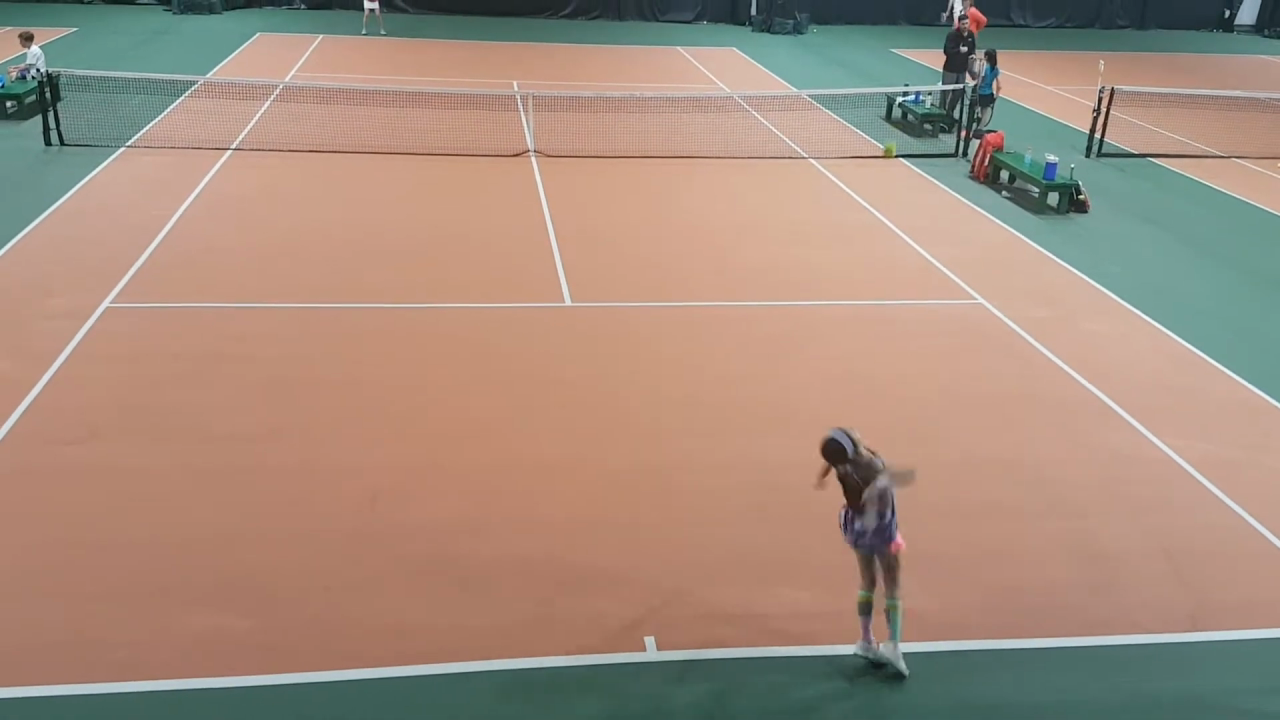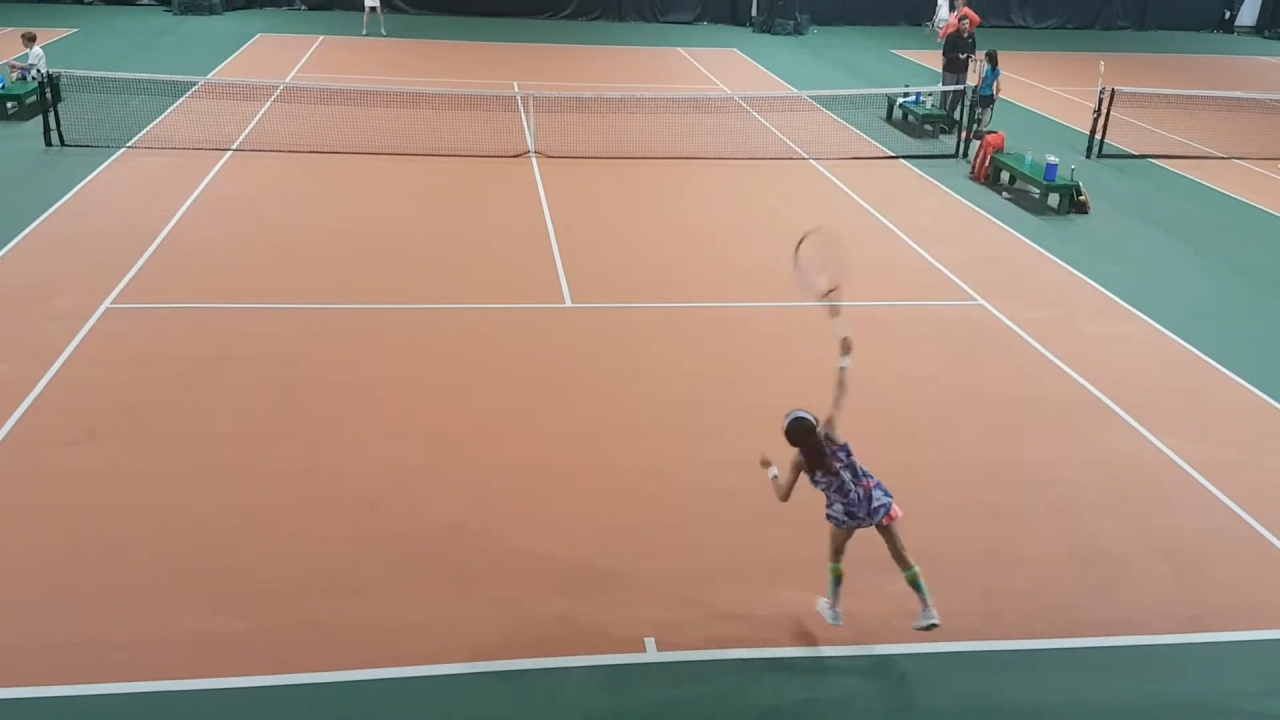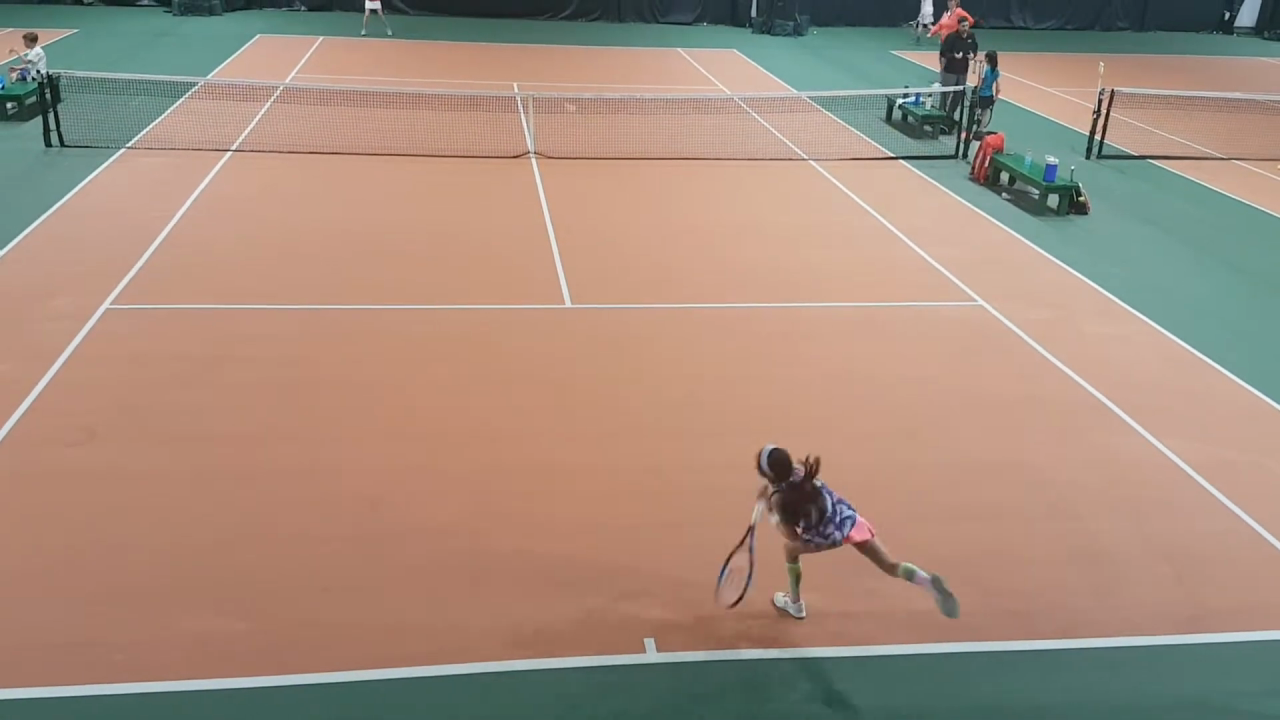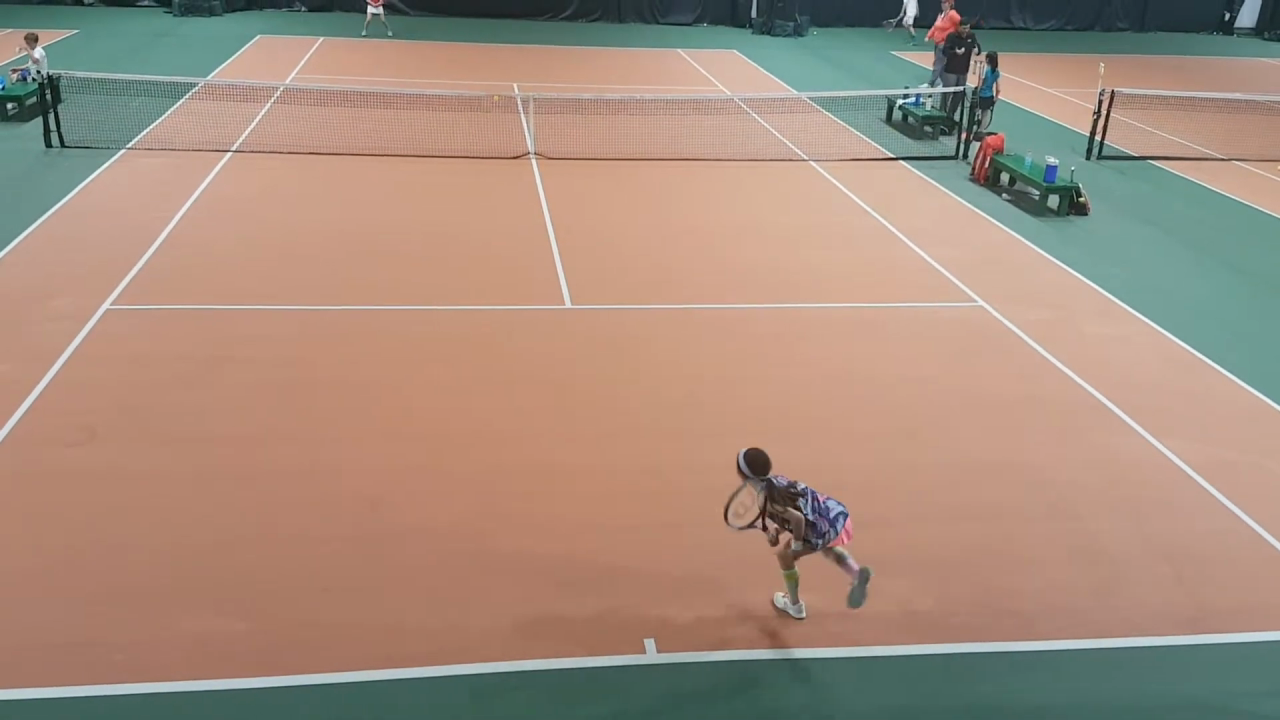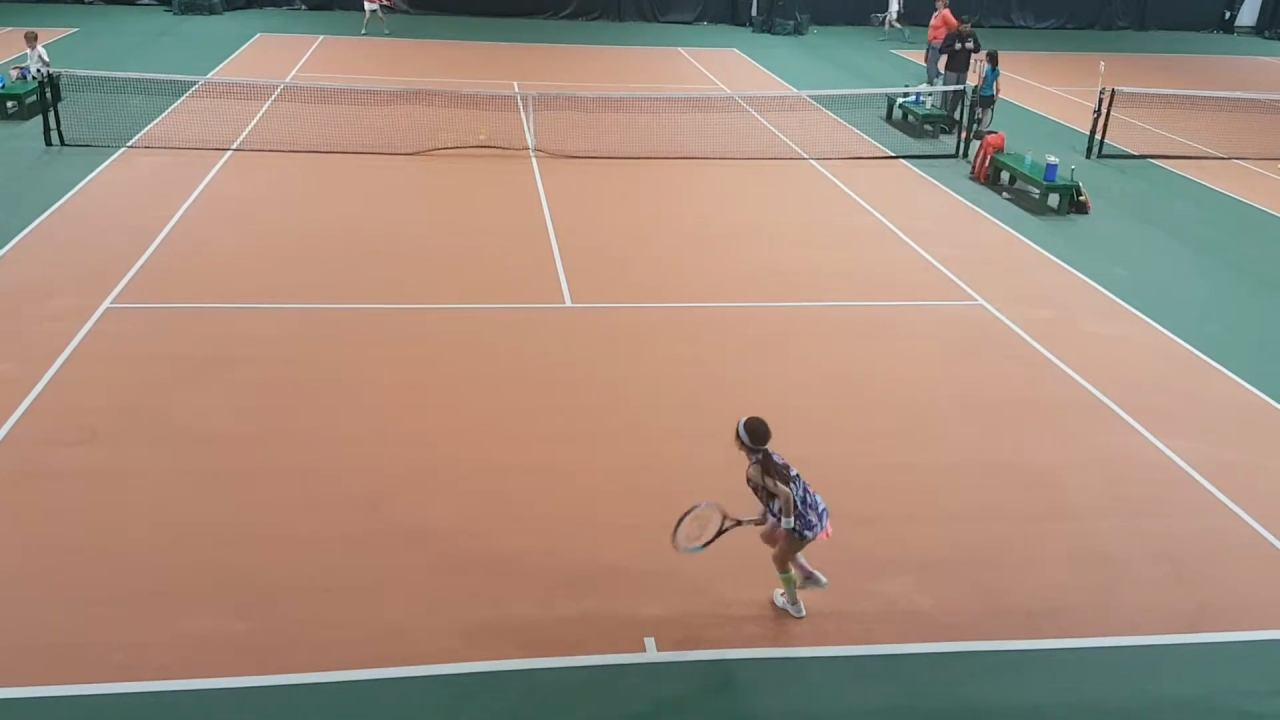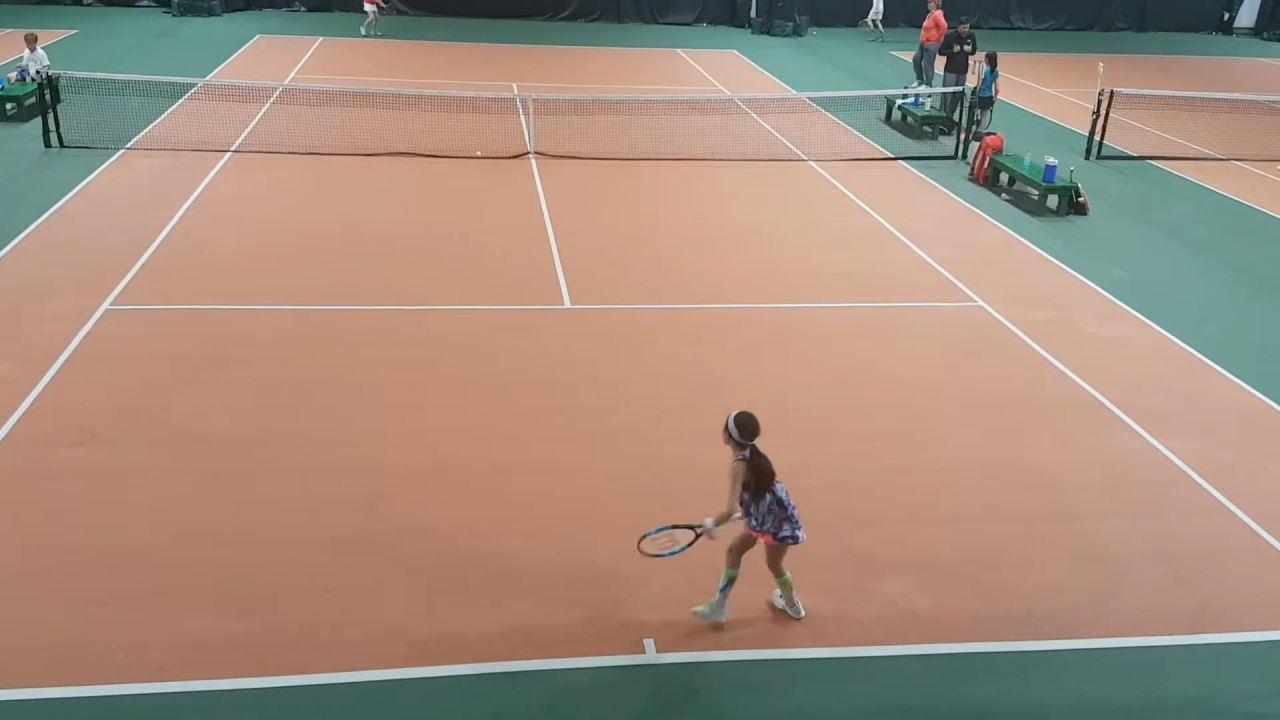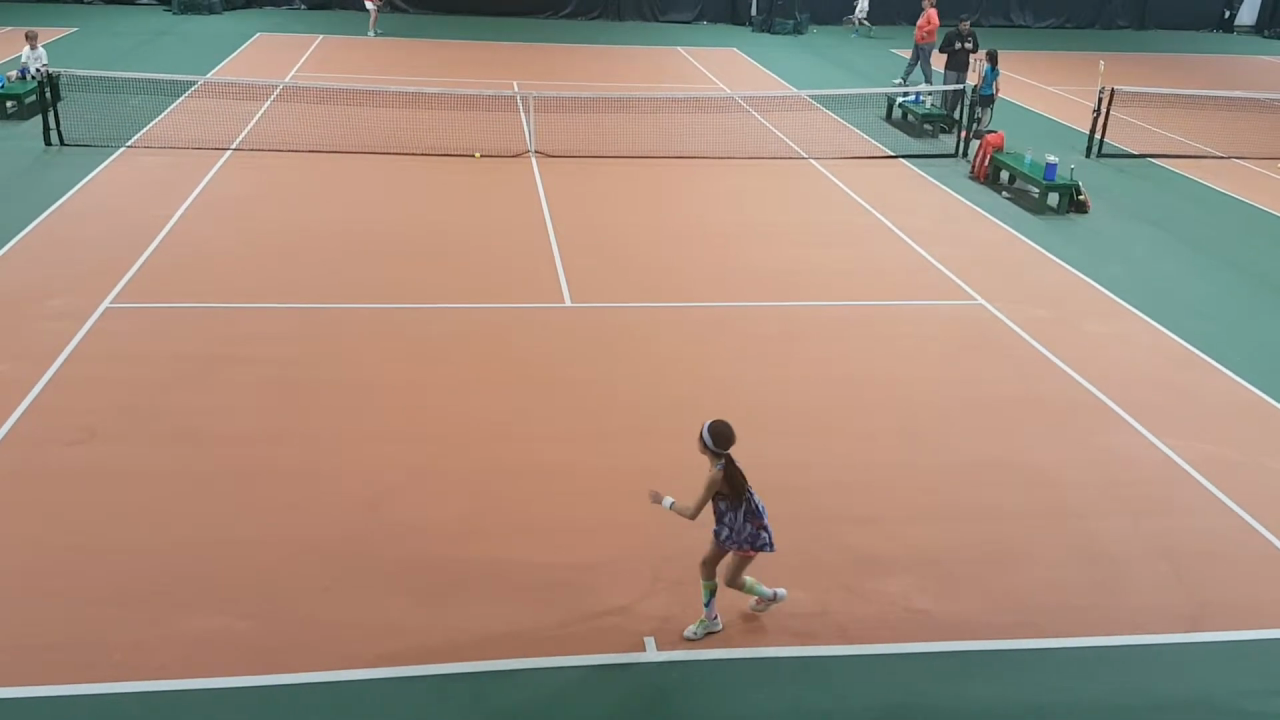
dt=0.2s
person 1, frame 1
left shoulder: (842, 464)
right shoulder: (867, 464)
left wrist: (823, 475)
left hip: (858, 529)
right hip: (878, 534)
left knee: (868, 583)
right knee: (893, 589)
left ankle: (866, 642)
right ankle: (893, 649)
person 1, frame 2
left shoulder: (800, 462)
right shoulder: (827, 435)
left elbow: (782, 496)
right elbow: (840, 392)
left wrist: (771, 470)
right wrist: (844, 359)
left hip: (845, 513)
right hip: (876, 501)
left knee: (835, 554)
right knee: (899, 554)
left ankle: (832, 609)
right ankle: (927, 610)
person 1, frame 3
left shoulder: (777, 499)
right shoulder: (797, 472)
left elbow: (792, 536)
left wrist: (774, 516)
right wrist: (769, 492)
left hip: (825, 535)
right hip: (849, 519)
left knee: (791, 549)
right knee: (892, 567)
left ankle: (795, 603)
right ankle: (929, 582)
person 1, frame 4
left shoulder: (764, 497)
right shoulder: (774, 480)
left elbow: (797, 518)
left wrist: (796, 545)
right wrist: (774, 529)
left hip: (821, 532)
right hip: (836, 515)
left knee: (784, 556)
right knee: (828, 548)
left ankle: (795, 605)
right ankle: (856, 573)
person 1, frame 5
left shoulder: (755, 470)
right shoulder: (770, 456)
left elbow: (785, 494)
left wrist: (786, 525)
right wrist: (765, 512)
left hip: (804, 522)
right hip: (812, 510)
left knee: (779, 557)
right knee: (767, 536)
left ankle: (794, 604)
right ankle: (808, 575)
person 1, frame 6
left shoulder: (740, 466)
right shoulder: (752, 455)
left elbow: (731, 509)
left wrist: (710, 525)
left hip: (777, 522)
right hip: (764, 517)
left knee: (773, 564)
right knee: (733, 551)
left ankle: (793, 605)
right ankle: (718, 606)
person 1, frame 7
left shoulder: (717, 475)
right shoulder: (725, 466)
left elbow: (692, 513)
left wrist: (664, 500)
left hip: (748, 533)
right hip: (732, 528)
left knee: (732, 580)
right knee: (706, 564)
left ankle: (771, 595)
right ankle: (710, 618)
